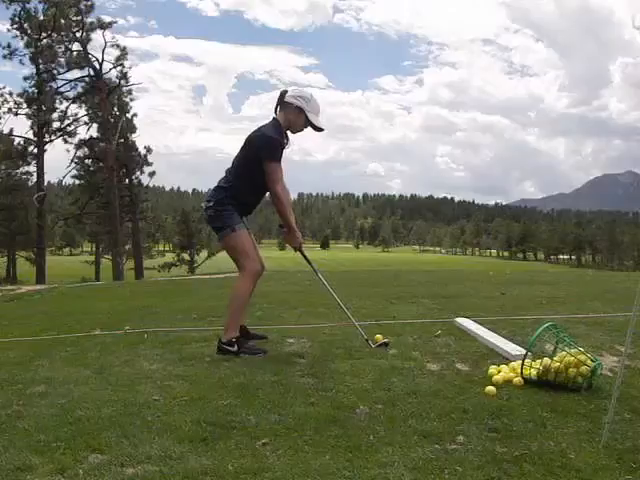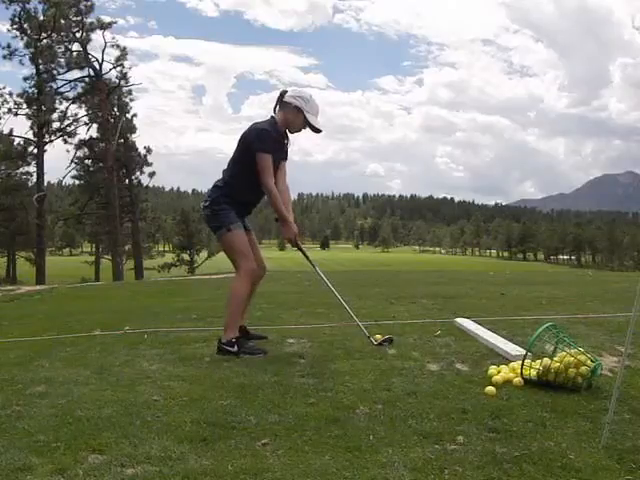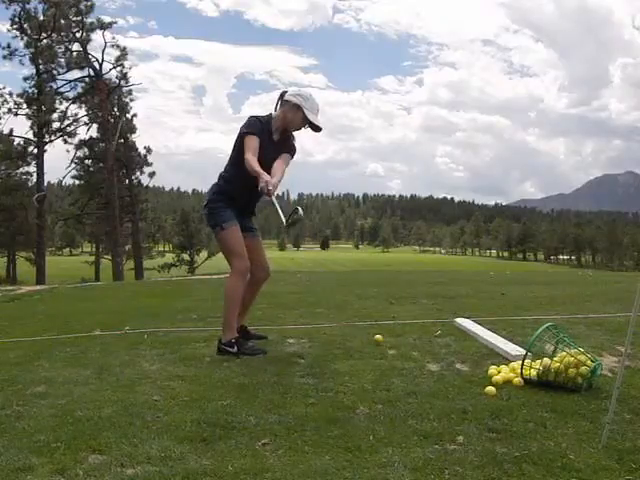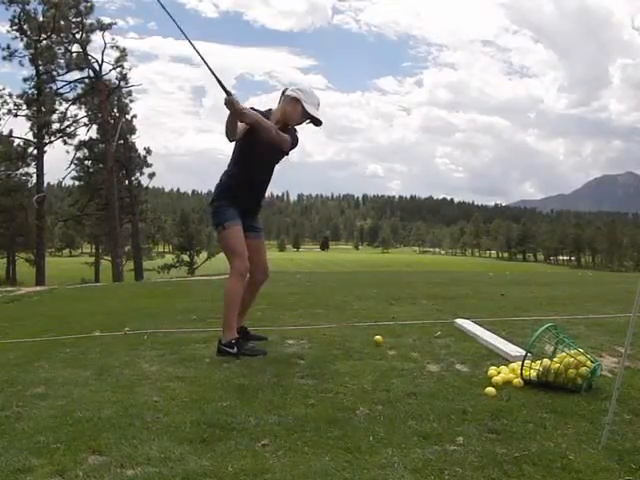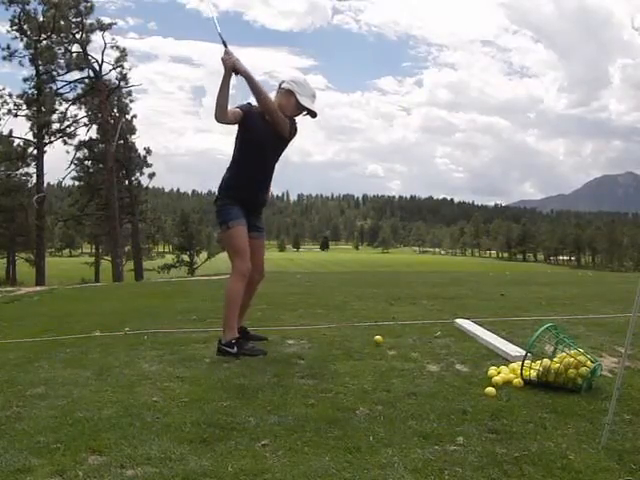
dt=0.5s
person 1, frame 1
left shoulder: (275, 137)
right shoulder: (269, 138)
left elbow: (281, 187)
right elbow: (275, 190)
left wrist: (293, 225)
right wrist: (291, 229)
left hip: (231, 209)
right hip: (223, 207)
left knee: (256, 268)
right knee: (250, 268)
left ankle: (237, 327)
right ankle: (228, 340)
person 1, frame 2
left shoulder: (281, 141)
right shoulder: (262, 132)
left elbow: (281, 185)
right elbow: (267, 183)
left wrist: (290, 221)
right wrist: (285, 221)
left hip: (236, 210)
right hip: (221, 205)
left knee: (258, 270)
right knee: (247, 268)
left ankle: (237, 327)
right ankle: (228, 340)
person 1, frame 3
left shoulder: (288, 144)
right shoulder: (255, 124)
left elbow: (279, 169)
right elbow: (248, 158)
left wrist: (273, 183)
right wrist: (262, 176)
left hip: (243, 210)
right hip: (222, 203)
left knee: (261, 271)
right knee: (241, 267)
left ankle: (237, 326)
right ankle: (228, 340)
person 1, frame 4
left shoulder: (290, 138)
right shoulder: (251, 117)
left elbow: (272, 135)
right elbow: (232, 135)
left wrist: (250, 115)
right wrist: (234, 112)
left hip: (250, 209)
right hip: (226, 201)
left knee: (260, 272)
right knee: (240, 267)
left ankle: (238, 327)
right ankle: (227, 340)
person 1, frame 5
left shoulder: (289, 129)
right shoulder: (249, 112)
left elbow: (271, 112)
right elbow: (221, 116)
left wrist: (246, 73)
right wrist: (227, 75)
left hip: (254, 207)
right hip: (231, 202)
left knee: (256, 272)
right knee: (242, 268)
left ankle: (237, 327)
right ankle: (228, 340)
